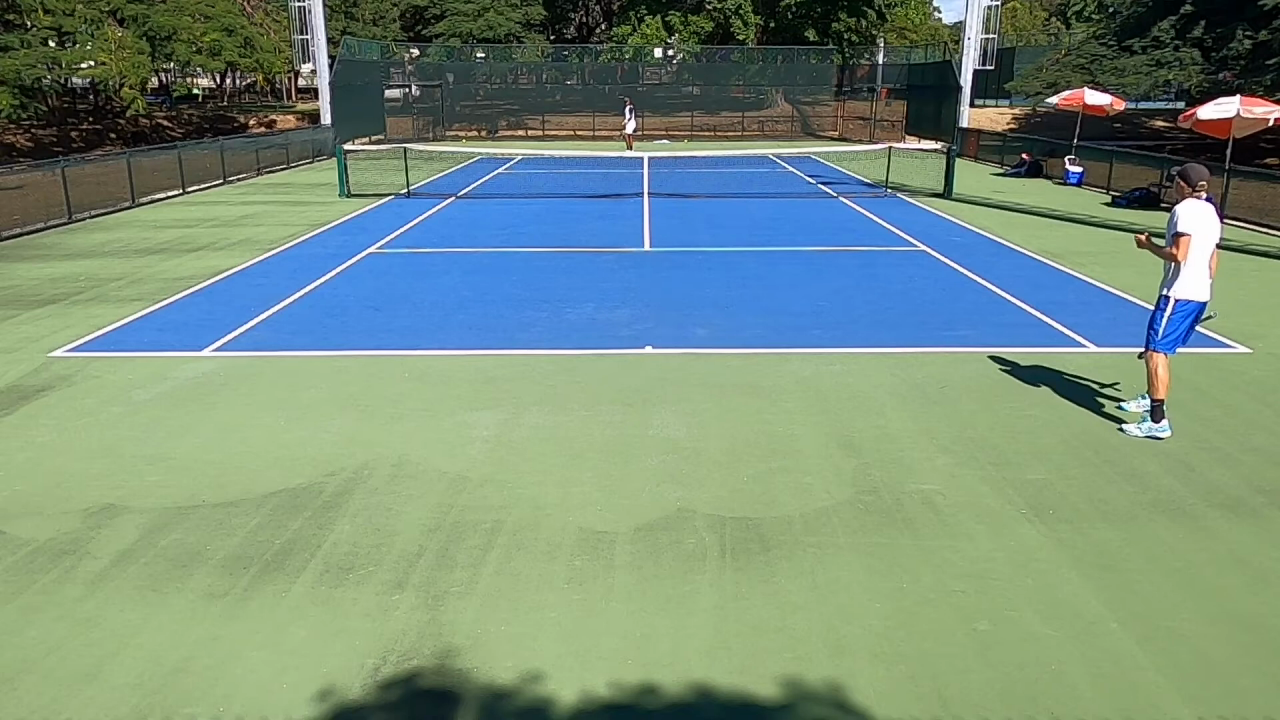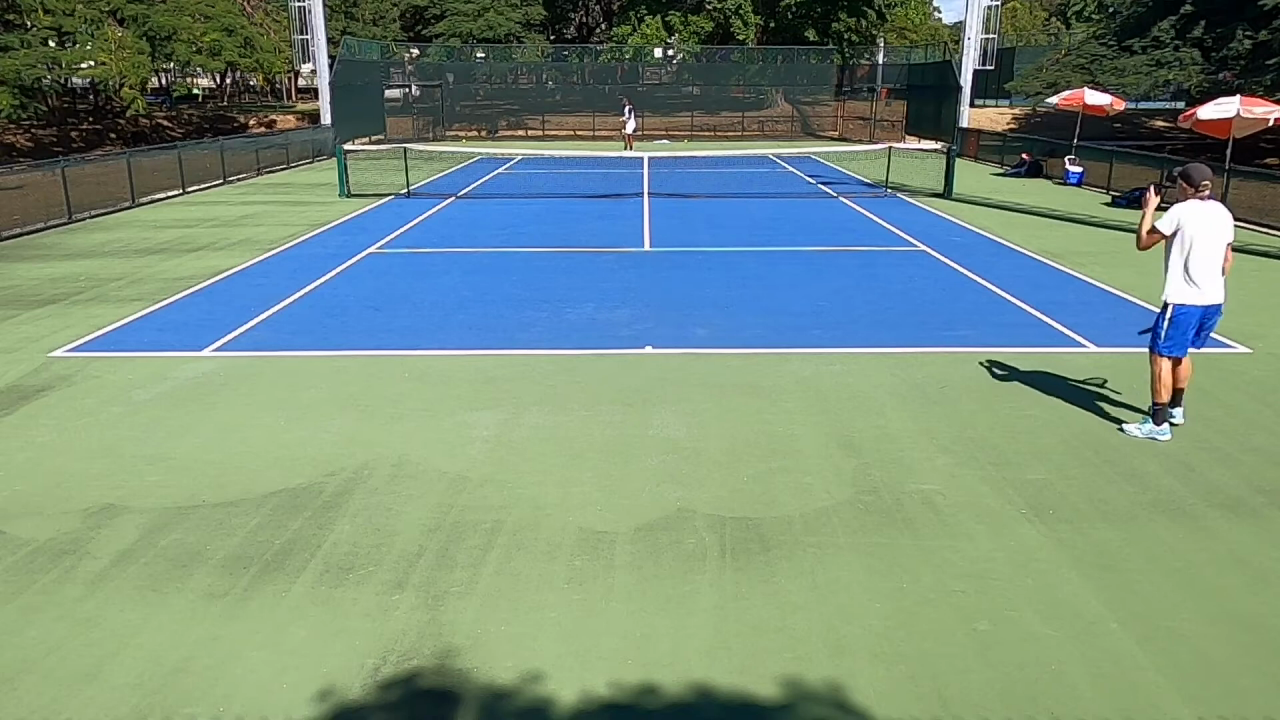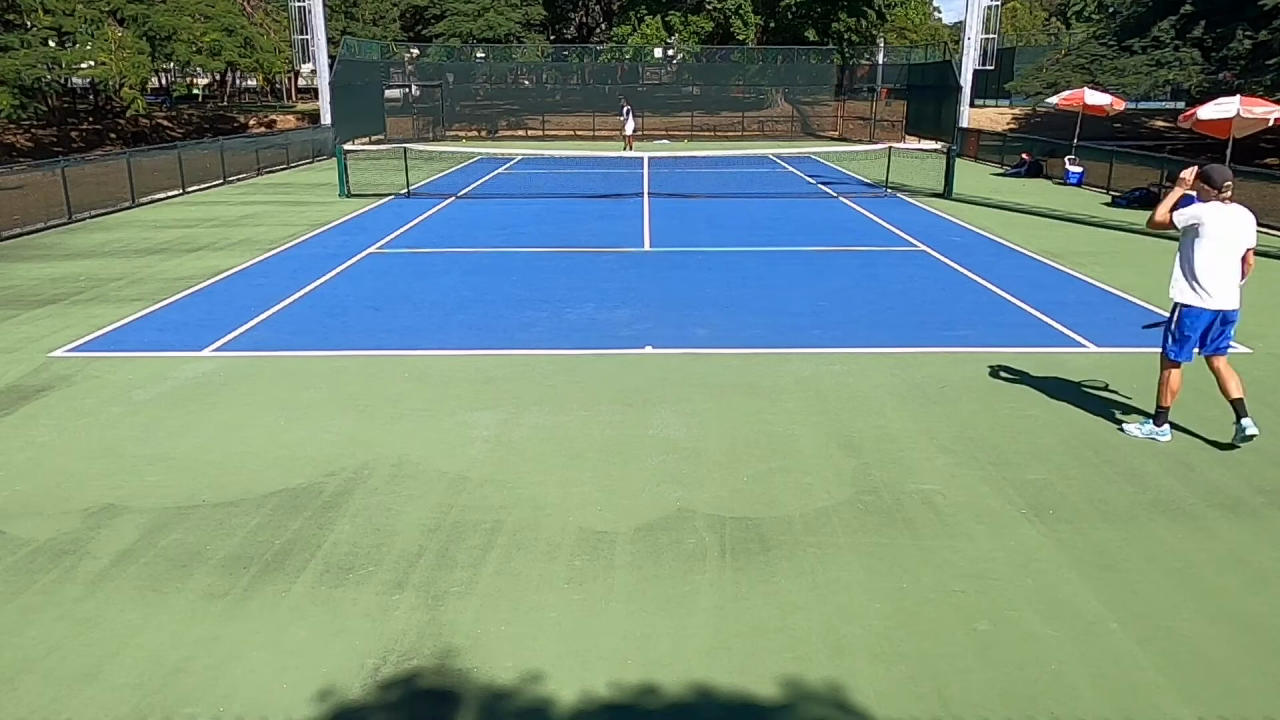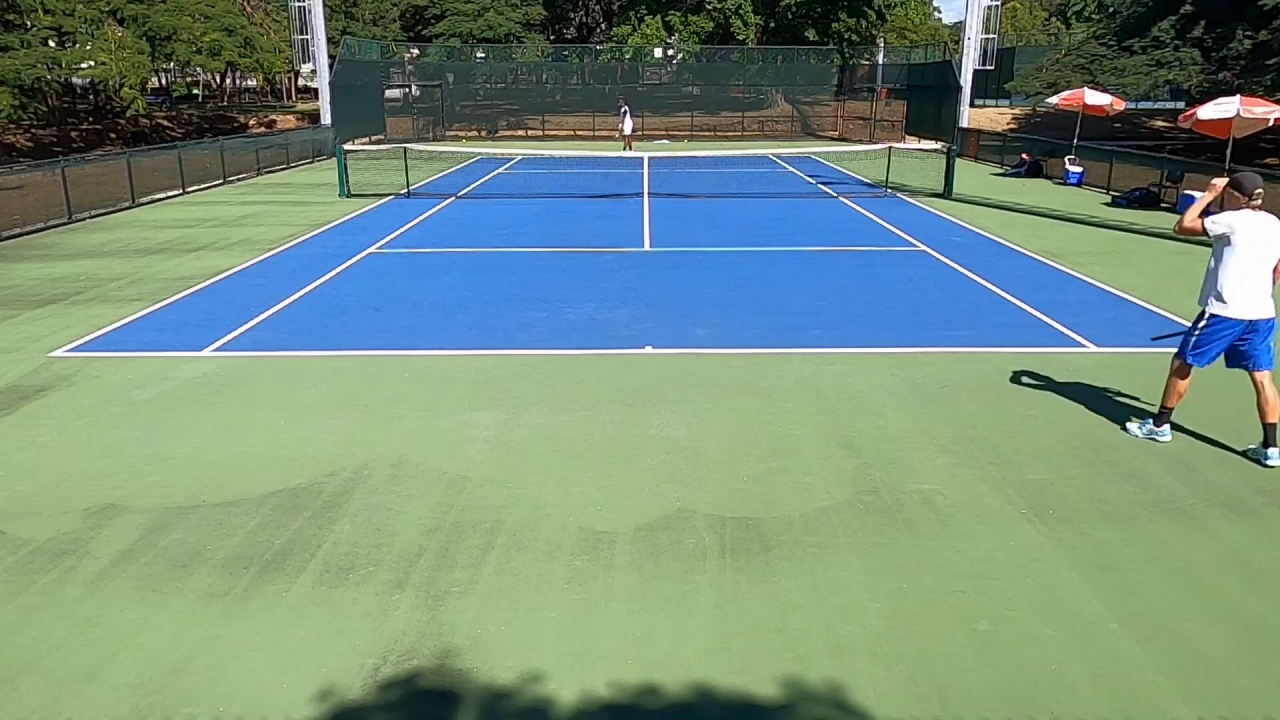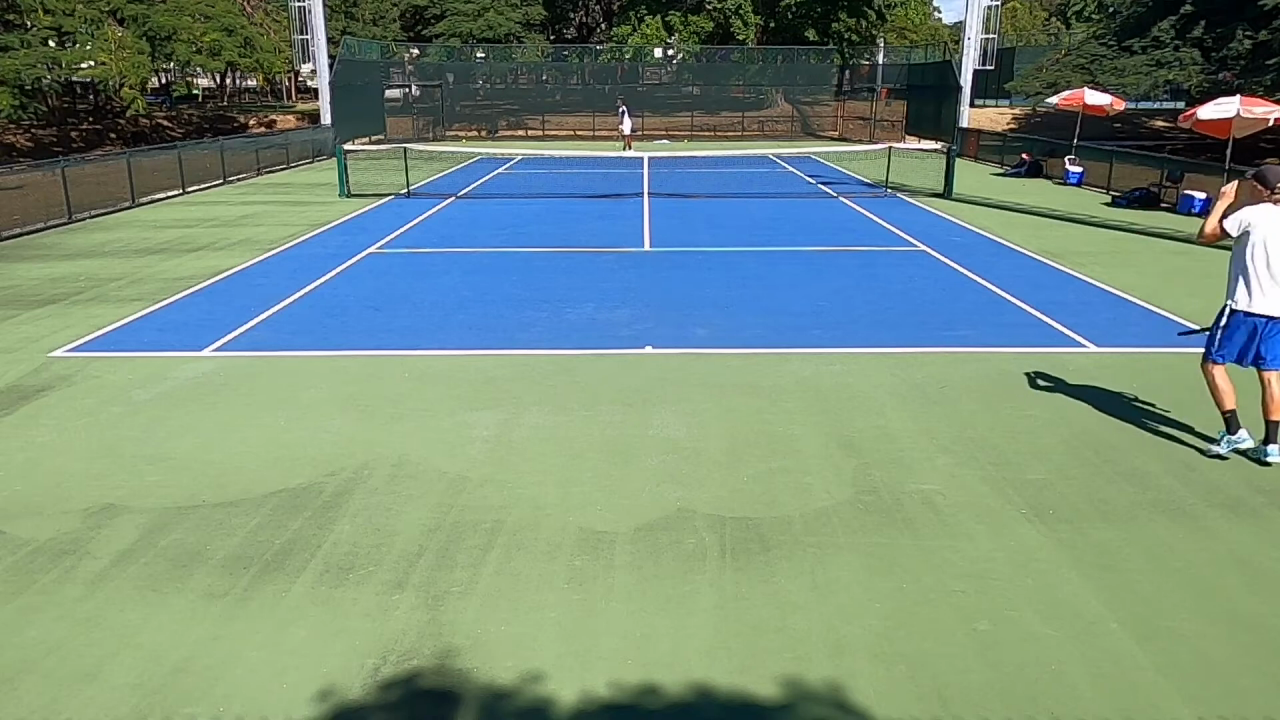
dt=0.2s
person 1, frame 1
left shoulder: (1184, 210)
right shoulder: (1211, 213)
left elbow: (1179, 254)
right elbow: (1213, 259)
left wrist: (1147, 244)
left hip: (1180, 294)
right hip: (1200, 295)
left knee: (1155, 353)
right knee: (1163, 349)
left ankle: (1157, 421)
right ankle: (1151, 399)
person 1, frame 2
left shoulder: (1180, 212)
right shoulder: (1223, 213)
left elbow: (1143, 243)
right elbow: (1228, 258)
left wrist: (1148, 209)
left hip: (1185, 299)
right hip: (1215, 300)
left knee: (1160, 356)
right knee: (1179, 352)
left ankle: (1158, 424)
right ankle: (1175, 406)
person 1, frame 3
left shoulder: (1200, 212)
right shoulder: (1246, 217)
left elbow: (1153, 223)
right elbow: (1248, 264)
left wrist: (1179, 189)
left hip: (1195, 302)
right hip: (1228, 304)
left knee: (1171, 362)
right knee: (1217, 360)
left ankle: (1159, 425)
right ankle: (1244, 421)
person 1, frame 4
left shoulder: (1231, 220)
left elbow: (1182, 227)
left wrist: (1208, 195)
left hip: (1224, 311)
left knee: (1182, 365)
left ankle: (1160, 424)
person 1, frame 5
left shoulder: (1248, 215)
left elbow: (1205, 236)
left wrist: (1223, 202)
left hip: (1245, 307)
left knee: (1212, 365)
left ankle: (1234, 432)
